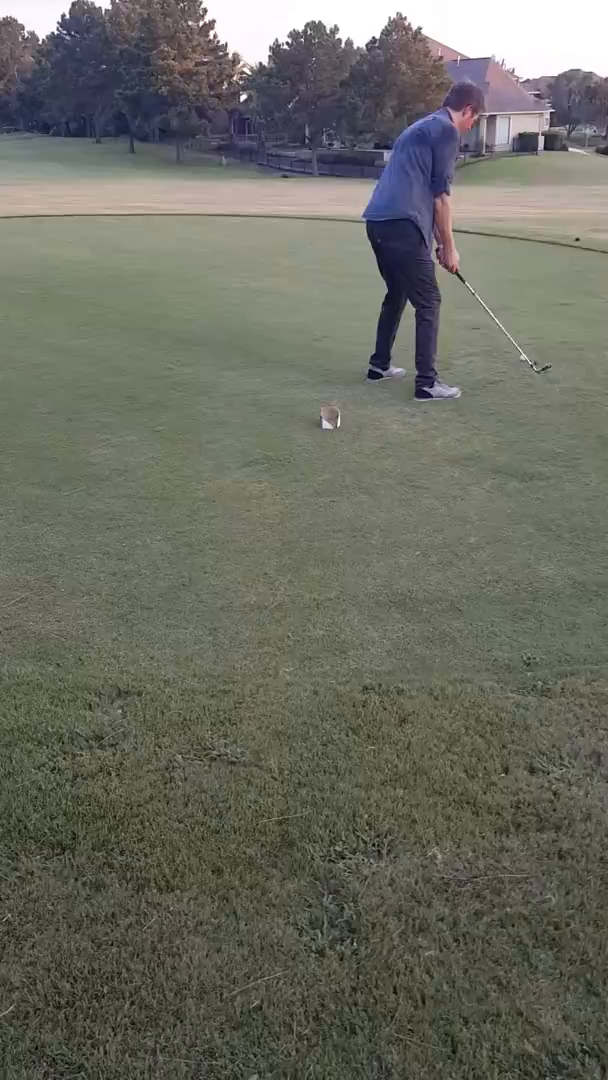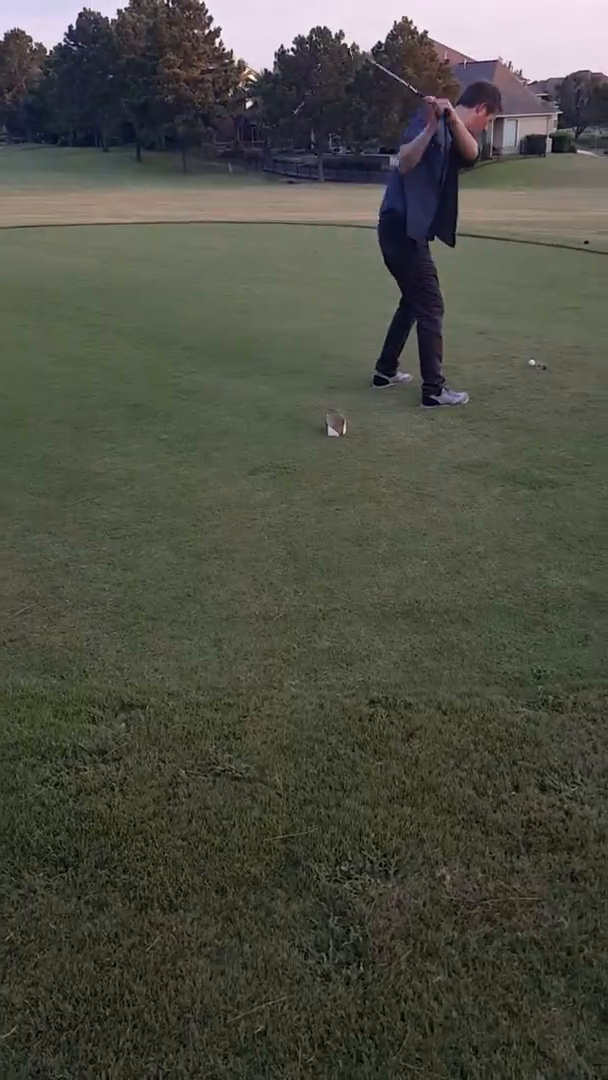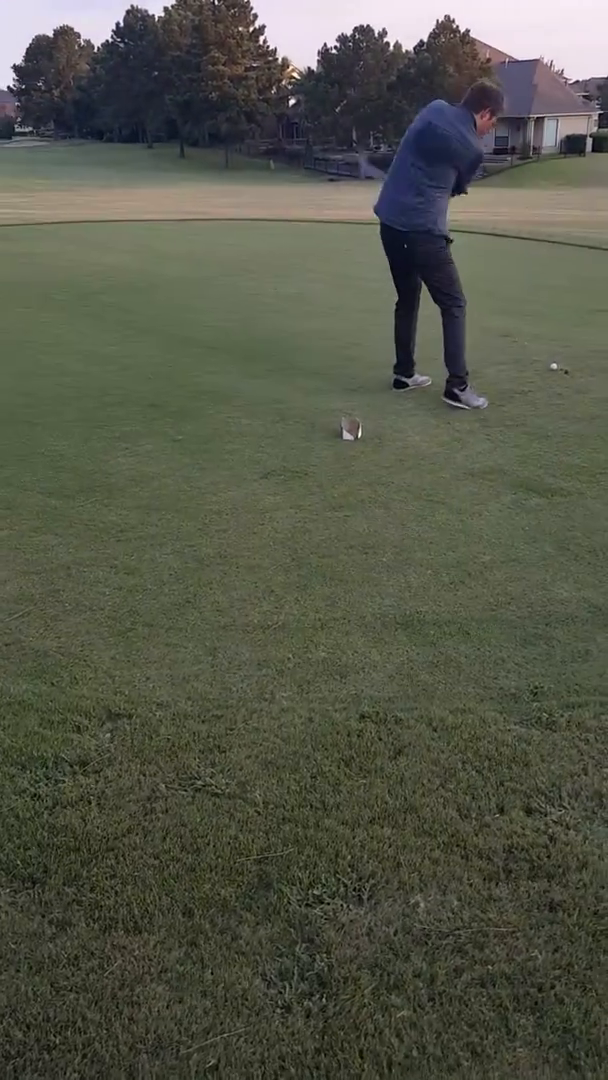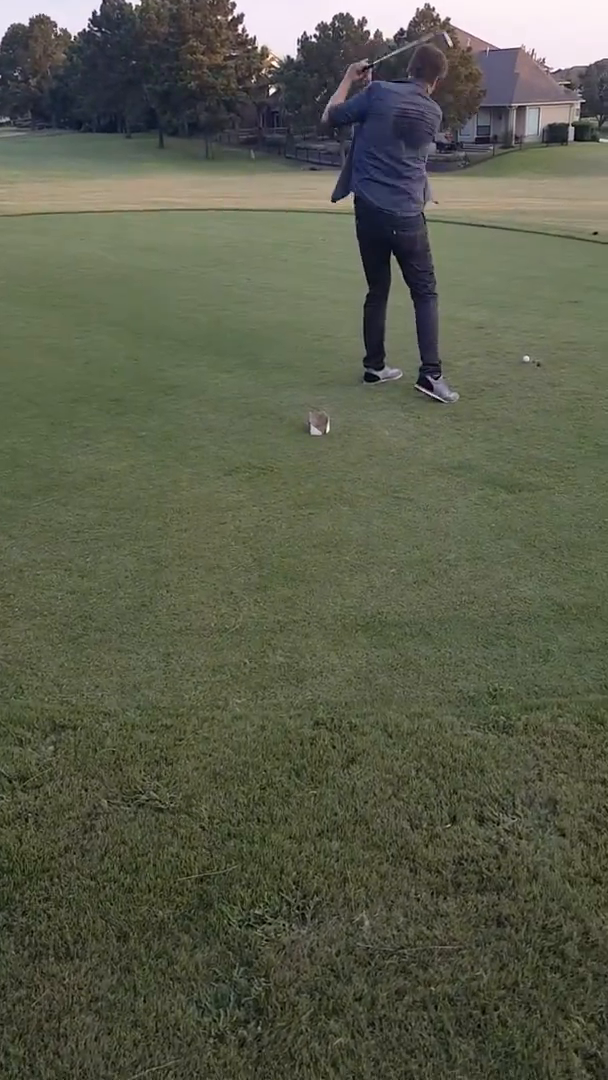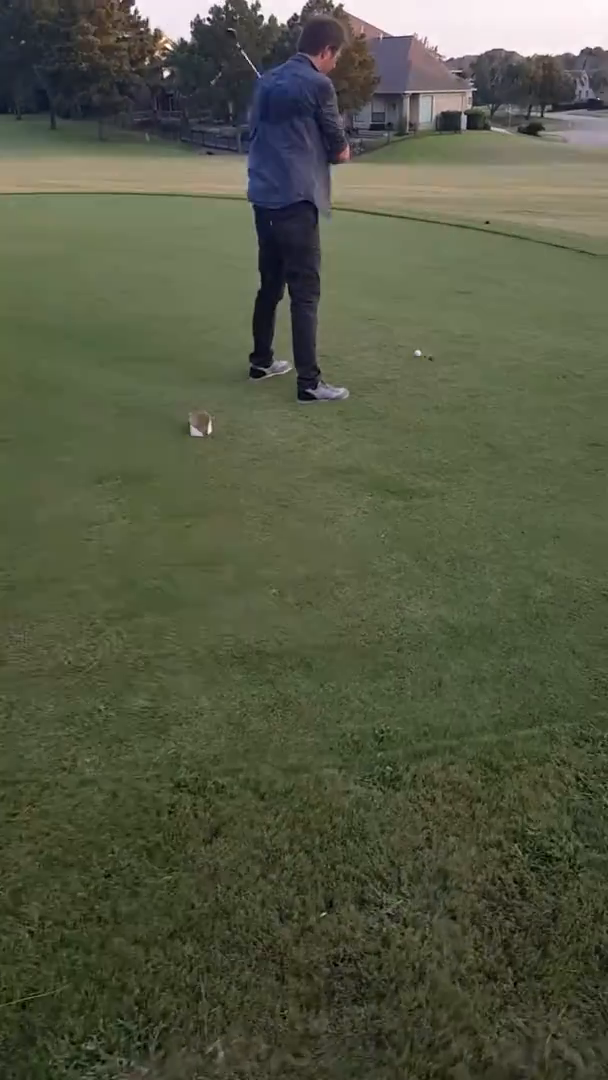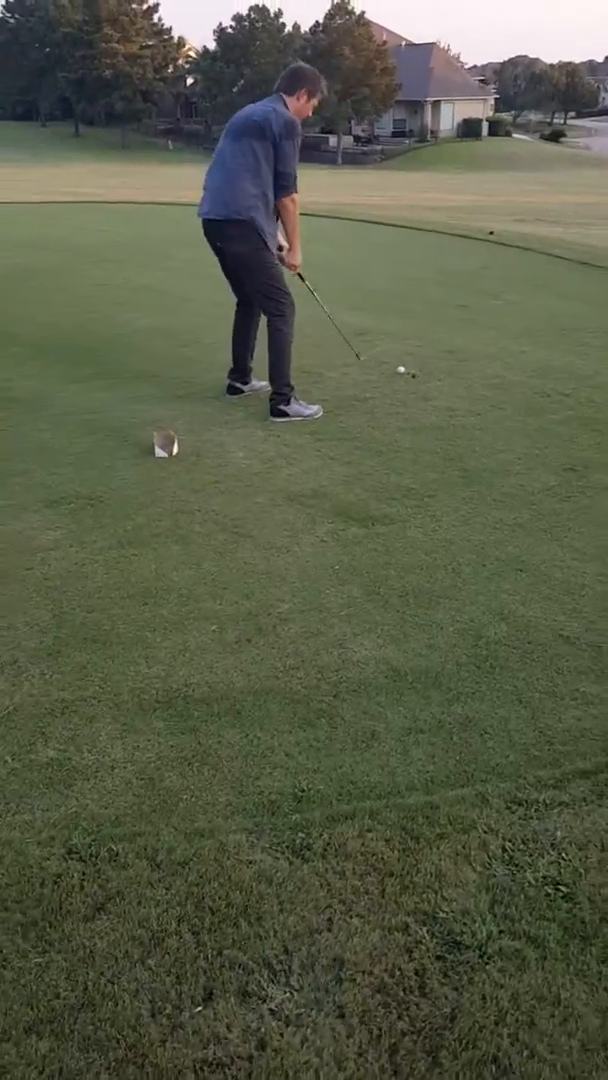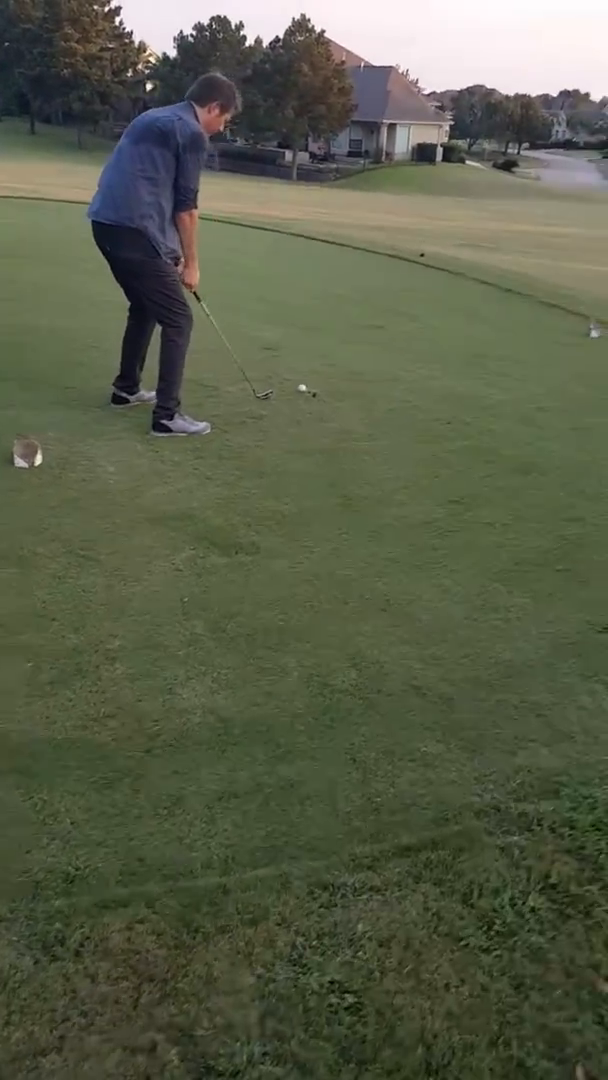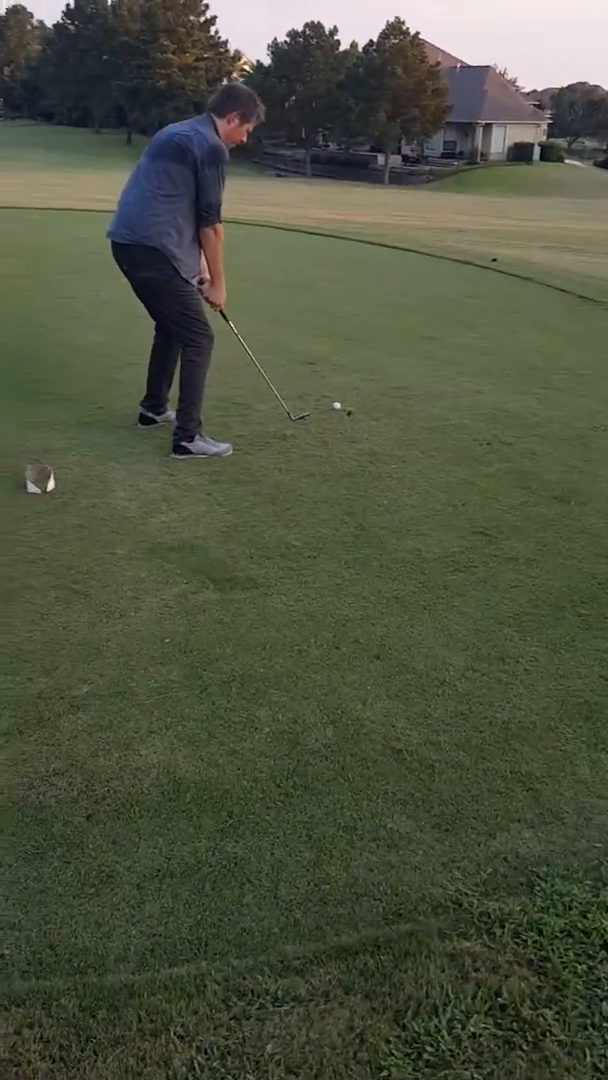
dt=0.7s
person 1, frame 1
left shoulder: (421, 128)
right shoulder: (447, 131)
right elbow: (440, 196)
left wrist: (439, 241)
right wrist: (449, 246)
left hip: (379, 221)
right hip: (401, 224)
left knee: (396, 294)
right knee: (428, 301)
left ankle: (379, 365)
right ankle: (427, 382)
person 1, frame 2
left shoulder: (463, 136)
right shoulder: (427, 116)
left elbow: (471, 154)
right elbow: (404, 164)
left wrist: (451, 117)
right wrist: (432, 125)
left hip: (415, 229)
right hip: (402, 225)
left knee: (413, 301)
right knee: (430, 307)
left ankle: (386, 370)
right ankle: (433, 389)
person 1, frame 3
left shoulder: (435, 110)
right shoulder: (473, 149)
left hip: (390, 224)
right hip: (423, 232)
left knee: (406, 301)
right knee: (453, 306)
left ankle: (404, 373)
right ankle: (457, 385)
person 1, frame 4
left shoulder: (379, 93)
right shoulder: (433, 112)
left elbow: (329, 117)
left wrist: (350, 79)
left hip: (370, 211)
right hip: (408, 216)
left knee: (377, 291)
right knee: (425, 293)
left ankle: (374, 366)
right ankle: (430, 372)
person 1, frame 5
left shoulder: (267, 81)
right shoulder: (318, 85)
right elbow: (341, 152)
right wrist: (339, 151)
left hip: (264, 198)
right hip: (295, 202)
left knee: (270, 284)
right knee: (304, 293)
left ankle: (261, 361)
right ankle: (309, 382)
person 1, frame 6
left shoulder: (248, 114)
right shoulder: (286, 122)
right elbow: (286, 192)
left wrist: (274, 235)
right wrist: (294, 246)
left hip: (216, 218)
right hip: (241, 223)
left knee: (249, 300)
right knee: (280, 308)
left ankle: (240, 378)
right ankle: (282, 400)
person 1, frame 7
left shoulder: (156, 118)
right shoulder: (193, 134)
right elbow: (185, 206)
left wrist: (173, 252)
right wrist: (191, 264)
left hip: (106, 222)
right hip: (133, 229)
left knee: (144, 307)
right knee: (177, 319)
left ankle: (126, 388)
right ankle: (167, 415)
person 1, frame 8
left shoulder: (177, 133)
right shoulder: (212, 147)
right elbow: (209, 222)
left wrist: (198, 267)
right wrist: (218, 282)
left hip: (128, 242)
right hip: (152, 249)
left knee: (171, 327)
right knee: (198, 339)
left ankle: (154, 407)
right ankle: (188, 436)
